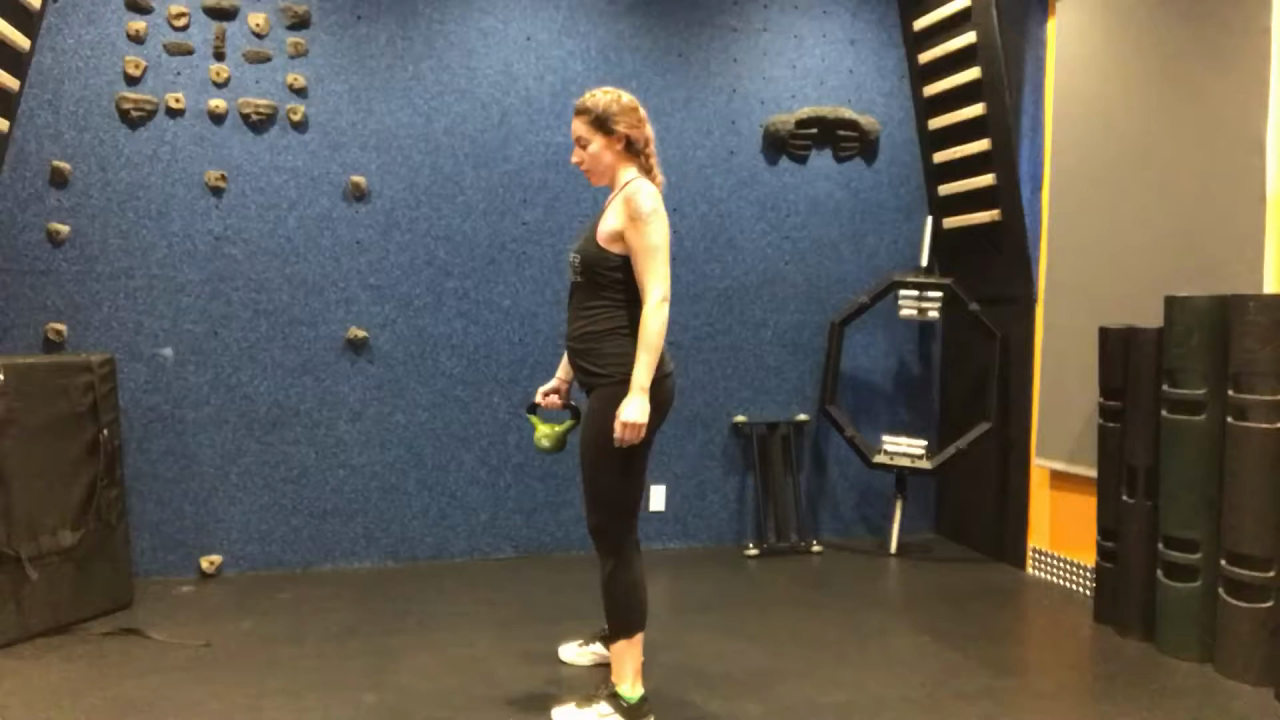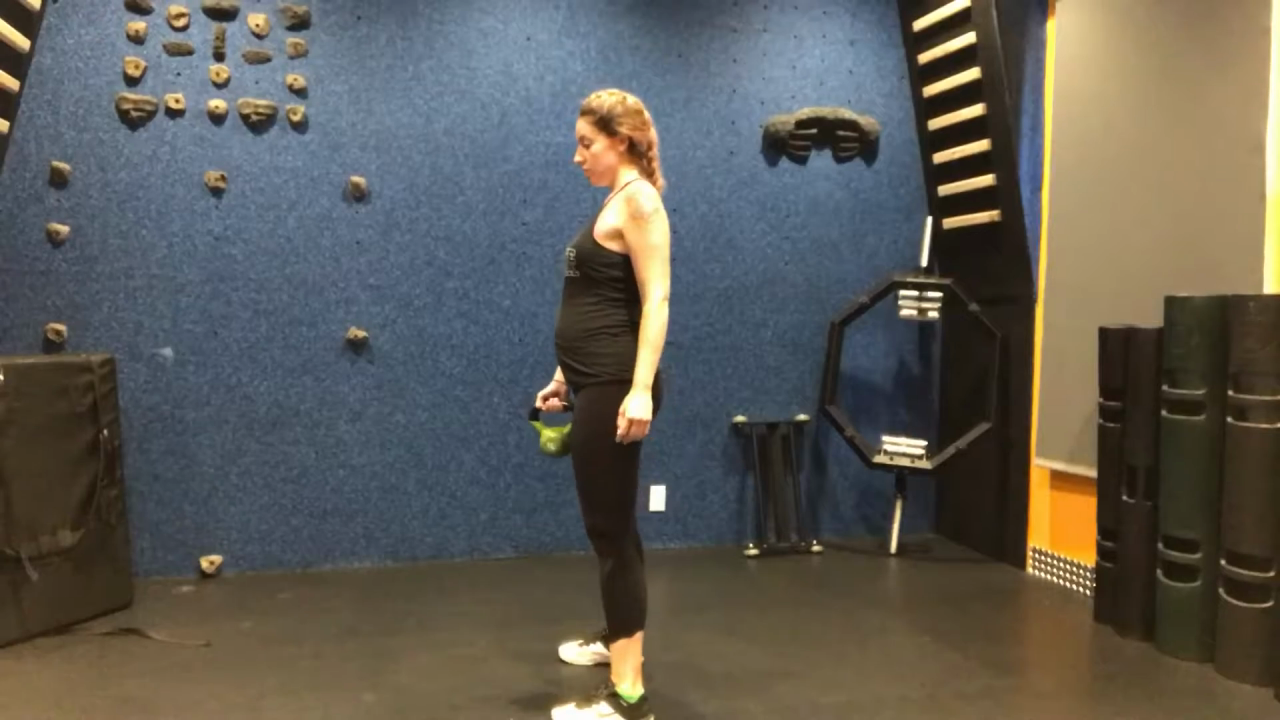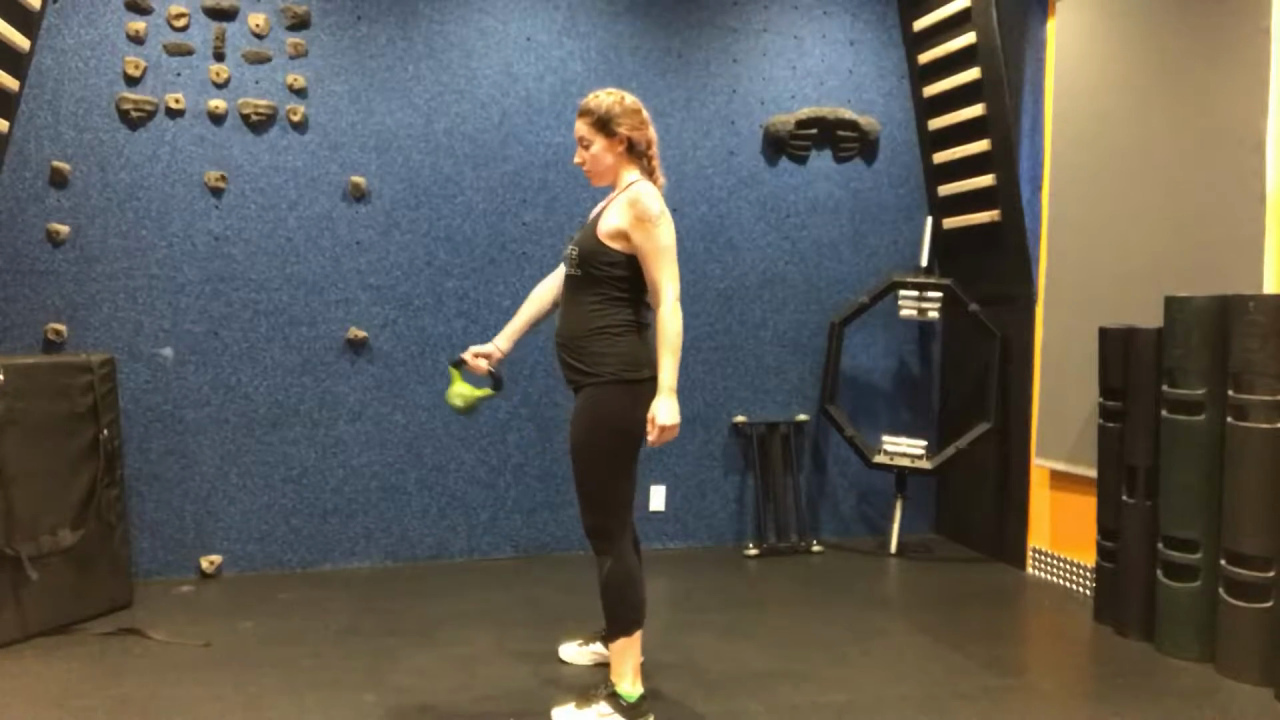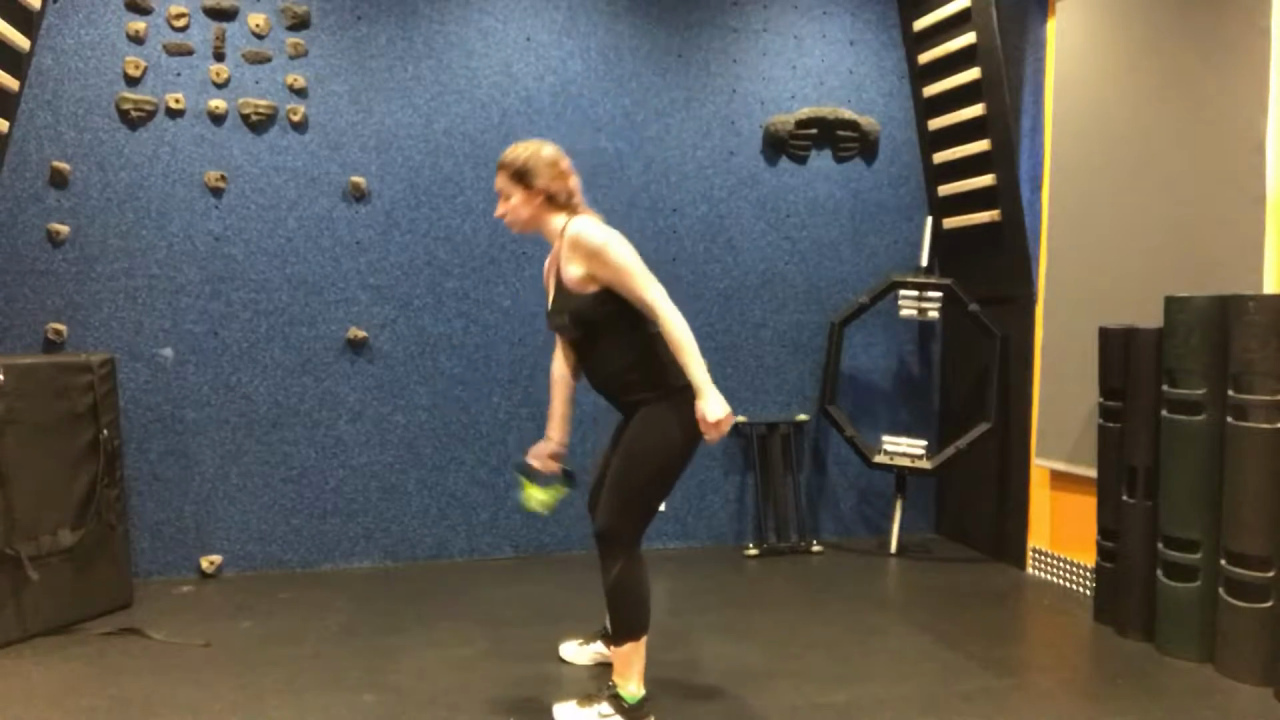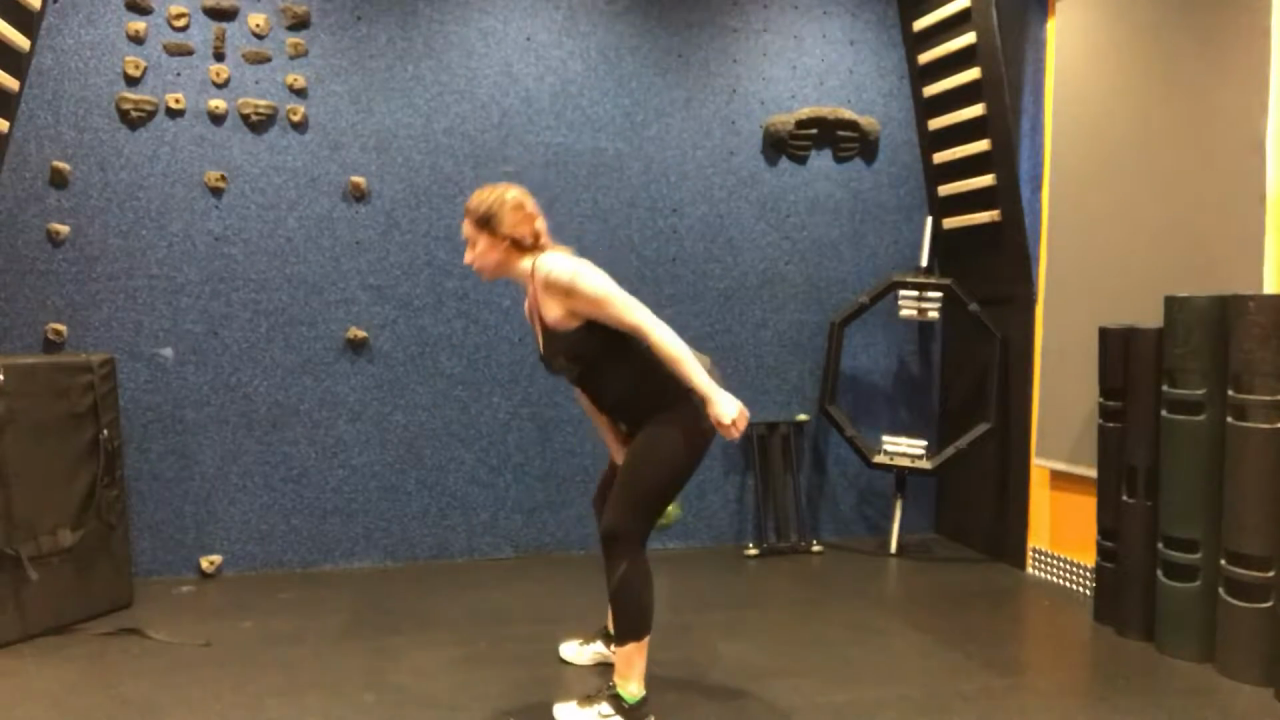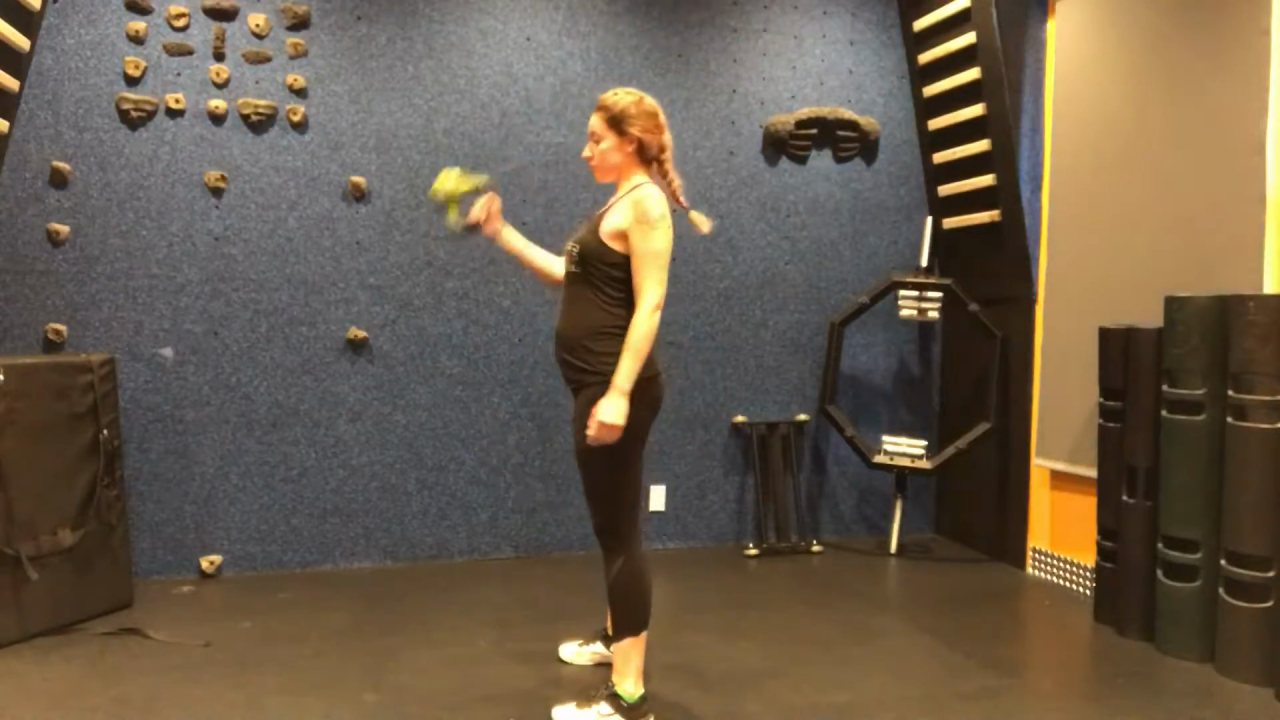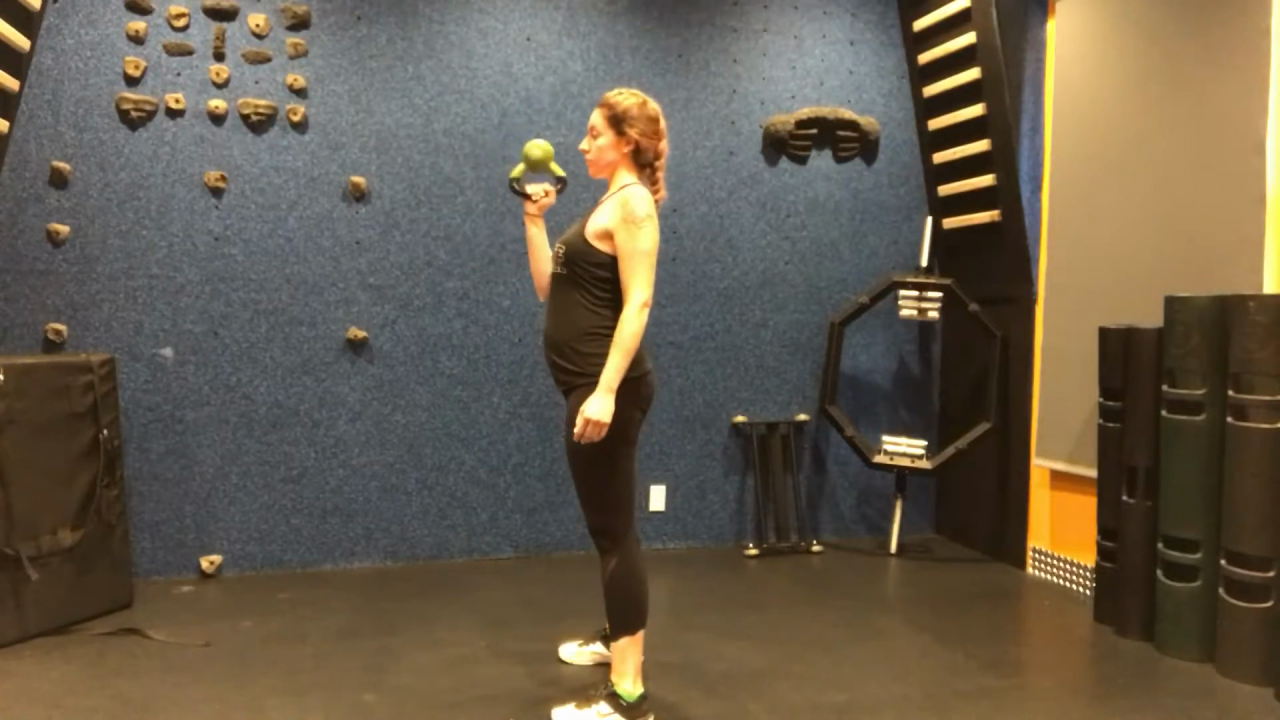
dt=0.5s
person 1, frame 1
left shoulder: (639, 200)
right shoulder: (615, 202)
left elbow: (655, 302)
left wrist: (637, 394)
right wrist: (564, 375)
left hip: (627, 389)
right hip: (606, 385)
left knee: (612, 531)
right knee: (609, 522)
right ankle: (618, 637)
person 1, frame 2
left shoulder: (639, 201)
right shoulder: (613, 203)
left elbow: (656, 302)
left wrist: (641, 390)
right wrist: (563, 378)
left hip: (615, 388)
right hip: (593, 385)
left knee: (609, 529)
right knee: (607, 524)
right ankle: (618, 635)
person 1, frame 3
left shoulder: (643, 202)
right shoulder: (609, 206)
left elbow: (667, 302)
right elbow: (558, 281)
left wrist: (666, 393)
right wrist: (501, 343)
left hip: (617, 387)
right hip: (601, 385)
left knee: (606, 528)
right knee: (609, 520)
right ankle: (620, 635)
person 1, frame 4
left shoulder: (589, 240)
right shoulder: (554, 260)
left elbow: (661, 308)
right elbow: (567, 353)
left wrist: (705, 391)
right wrist: (555, 434)
left hip: (669, 402)
right hip: (643, 403)
left knee: (616, 530)
right knee: (604, 510)
right ankle: (617, 634)
person 1, frame 5
left shoulder: (562, 276)
right shoulder: (533, 304)
left elbow: (650, 328)
right elbow: (585, 381)
left wrist: (713, 395)
right wrist: (623, 458)
left hip: (683, 406)
right hip: (651, 411)
left knee: (622, 530)
right knee: (611, 510)
right ankle: (616, 637)
person 1, frame 6
left shoulder: (645, 203)
right shoulder: (619, 203)
left elbow: (650, 307)
right elbow: (568, 271)
left wrist: (619, 394)
right wrist: (501, 232)
left hip: (618, 388)
right hip: (596, 383)
left knee: (617, 528)
right knee: (611, 522)
right ankle: (617, 635)
person 1, frame 7
left shoulder: (632, 203)
right shoulder: (607, 204)
left elbow: (638, 304)
right elbow: (549, 288)
left wrist: (606, 392)
right wrist: (534, 220)
left hip: (607, 387)
right hip: (589, 383)
left knee: (613, 529)
right knee: (607, 523)
right ankle: (618, 635)
